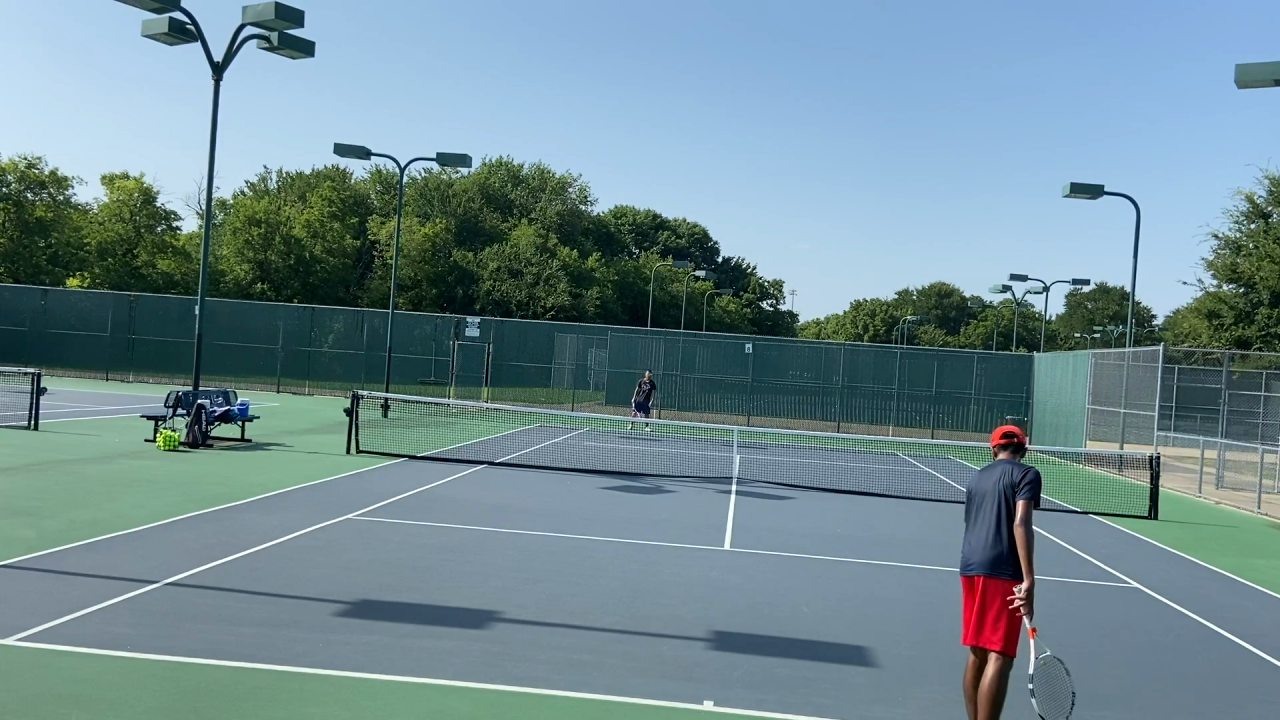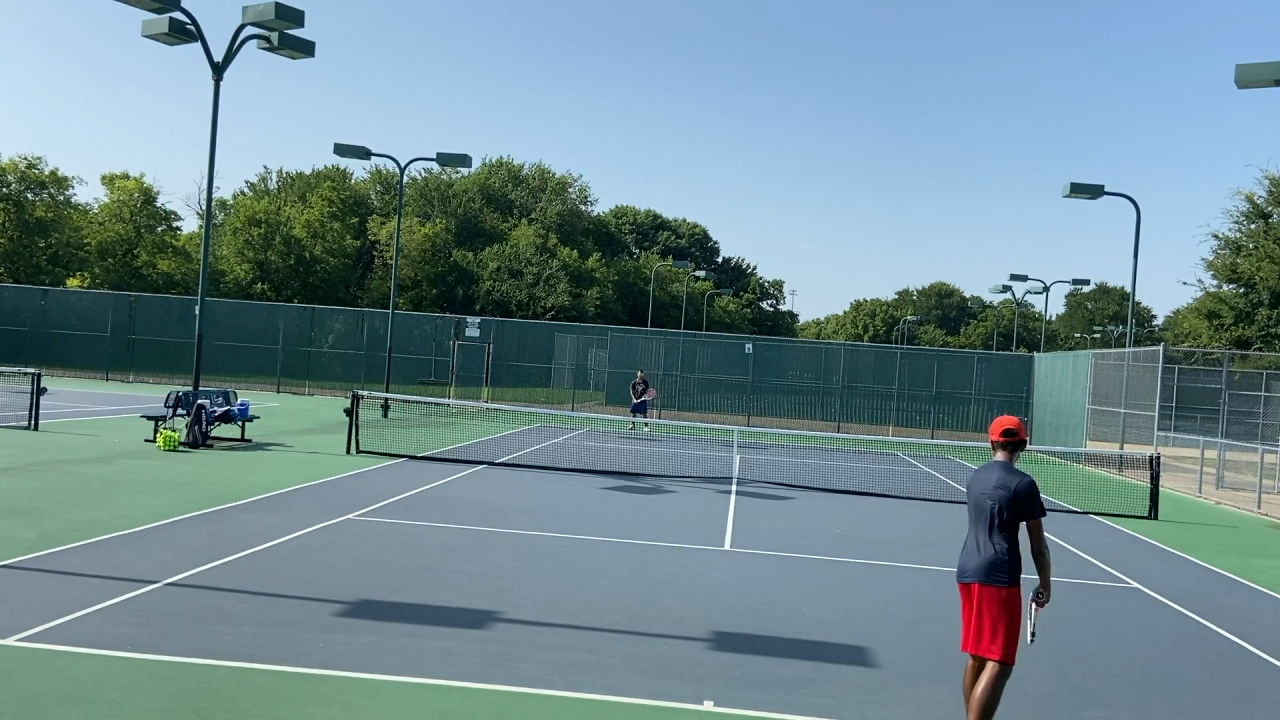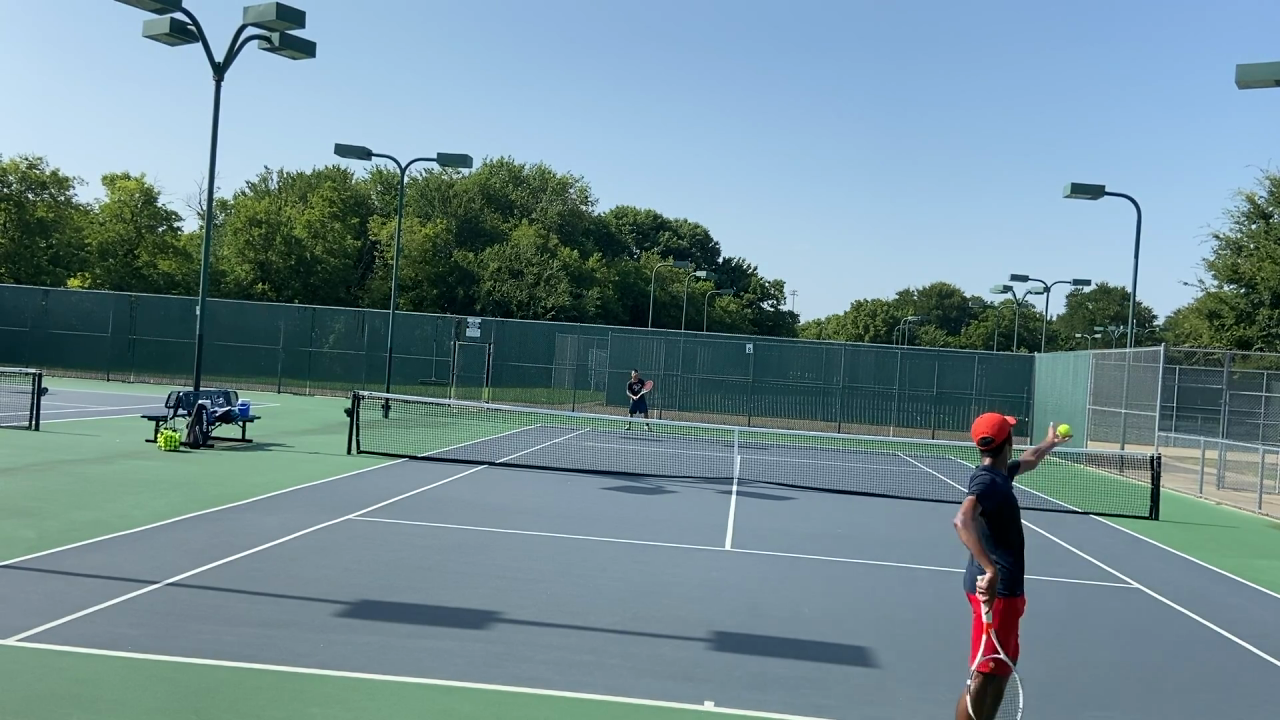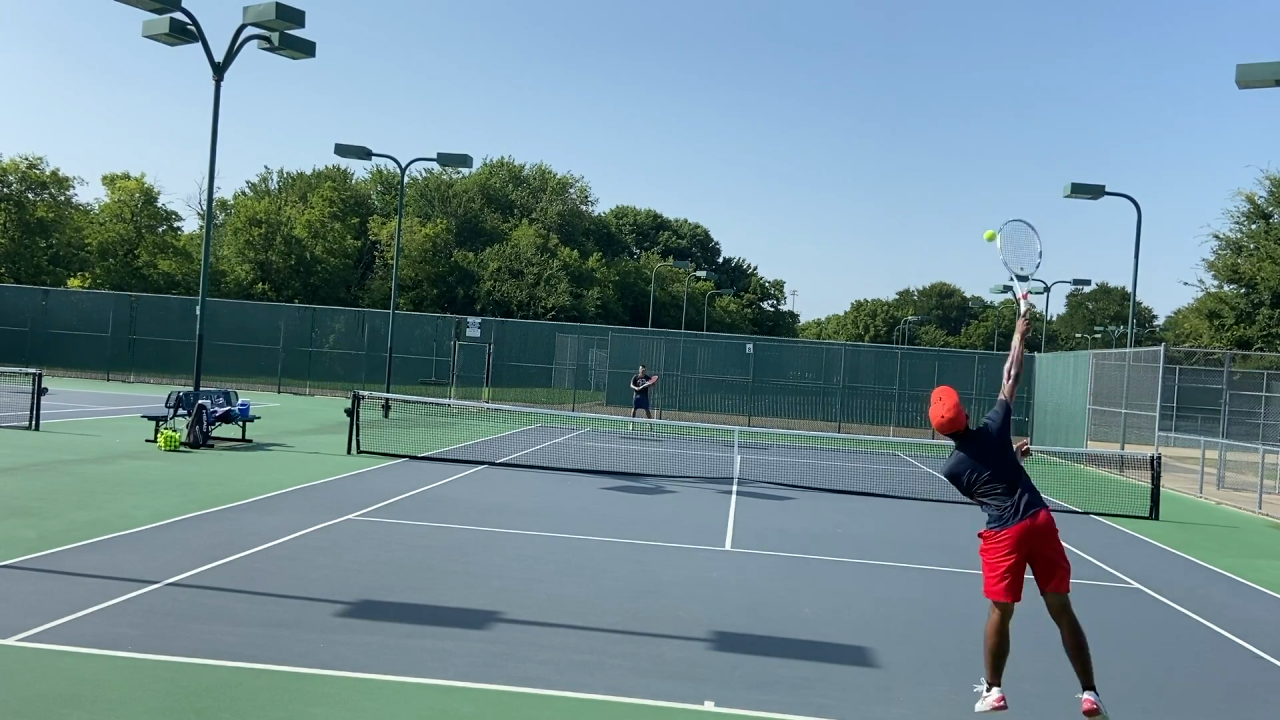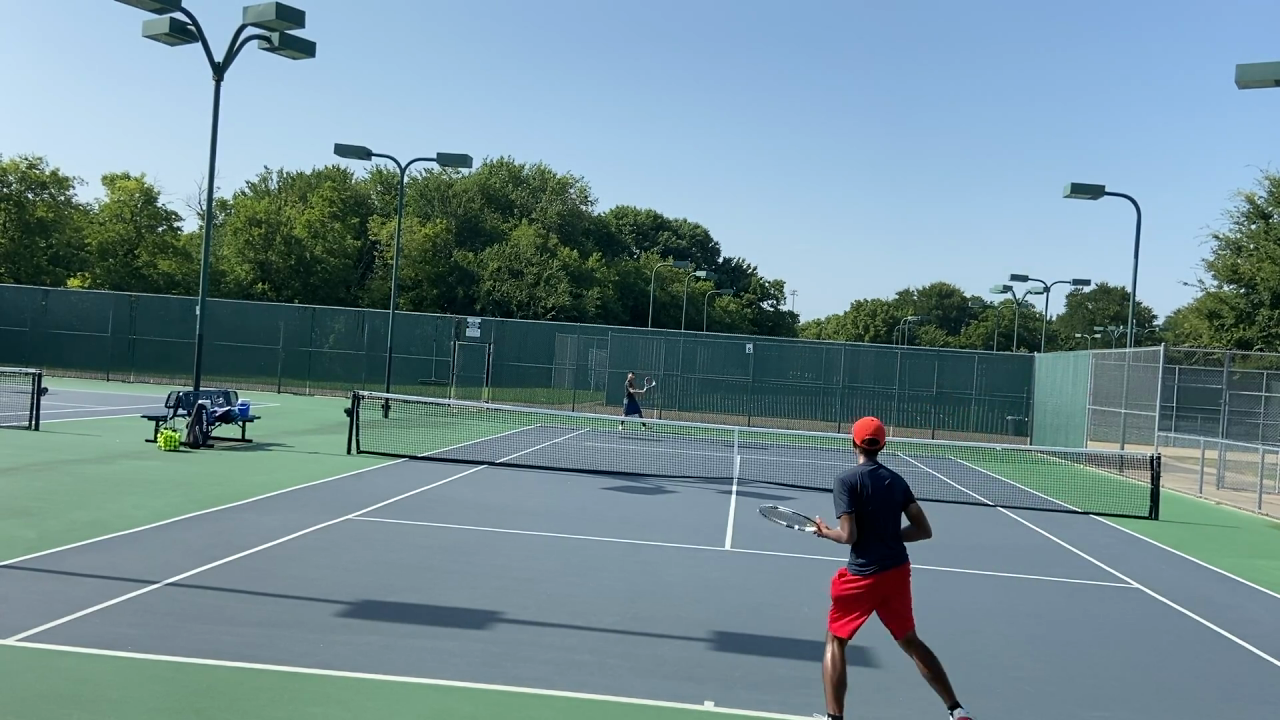
dt=1s
person 1, frame 1
left shoulder: (977, 477)
right shoulder: (1027, 474)
right elbow: (1021, 524)
right wrist: (1029, 579)
left hip: (970, 566)
right hip: (1001, 571)
left knee: (977, 653)
right knee: (999, 657)
person 1, frame 2
left shoulder: (975, 476)
right shoulder: (1022, 483)
right elbow: (1037, 543)
right wrist: (1046, 585)
left hip: (968, 572)
right hip: (998, 577)
left knee: (977, 656)
right knee: (997, 664)
person 1, frame 3
left shoulder: (1000, 473)
right shoulder: (985, 479)
left elbow: (1027, 460)
right elbow: (962, 521)
left wrist: (1048, 443)
right wrist: (989, 568)
left hip: (1004, 588)
right hip: (994, 590)
left knee: (1002, 666)
right knee: (985, 675)
person 1, frame 4
left shoulder: (952, 469)
right shoulder: (991, 431)
right elbow: (1010, 384)
right wrist: (1020, 331)
left hip: (1003, 535)
right hip: (1037, 521)
left knee: (1000, 610)
right knee: (1061, 611)
person 1, frame 5
left shoulder: (845, 481)
right shoulder: (897, 482)
left elbow: (848, 535)
right elbow: (924, 530)
left wrist: (826, 532)
left hip: (862, 576)
right hip: (898, 570)
left knee: (835, 643)
right knee: (911, 643)
